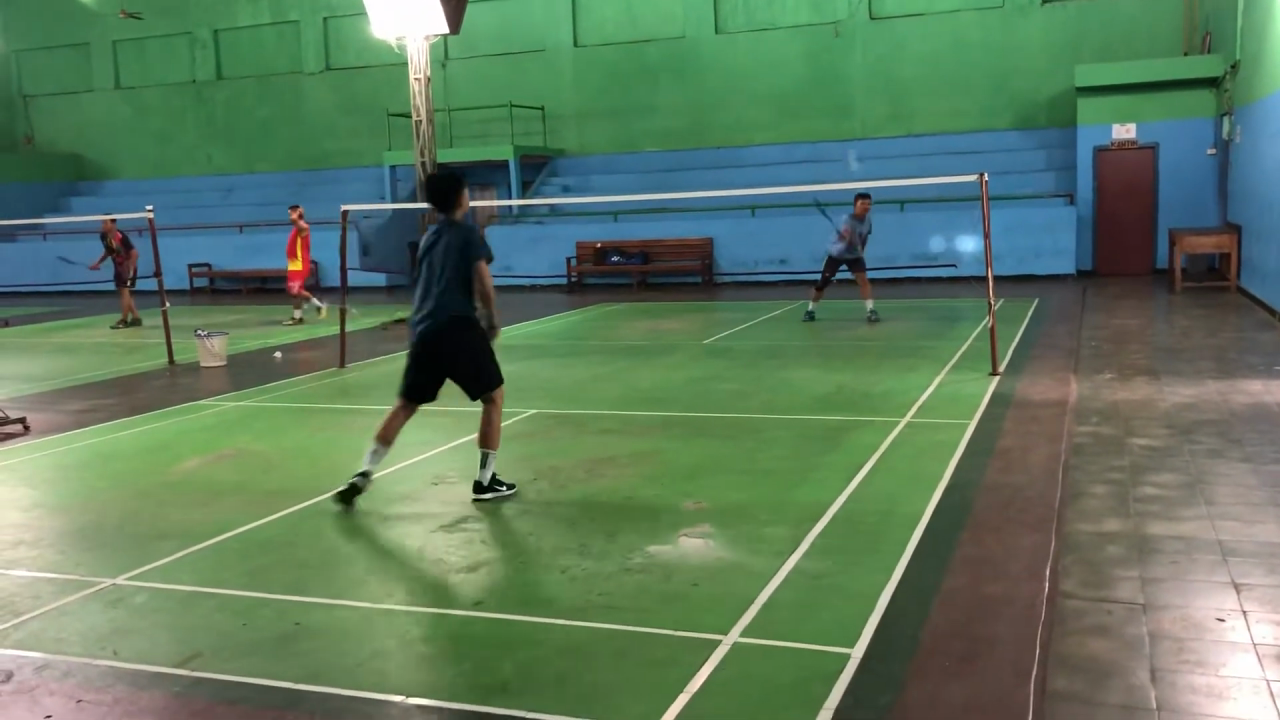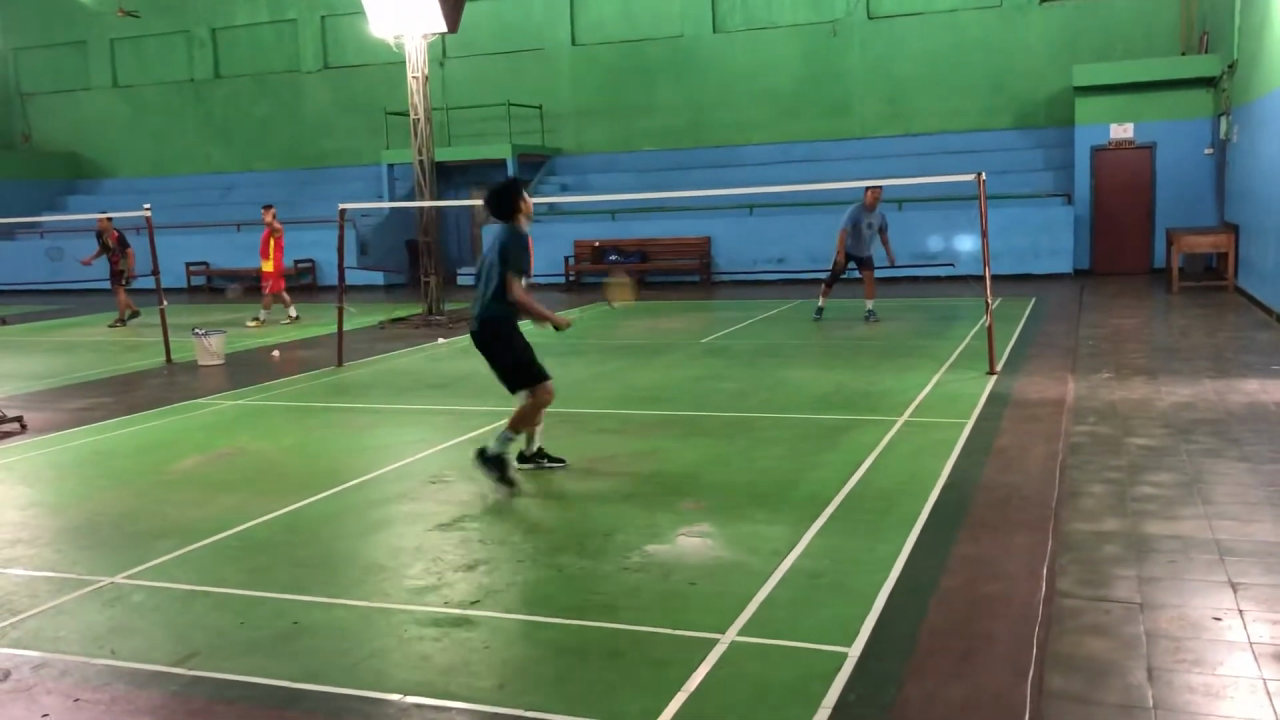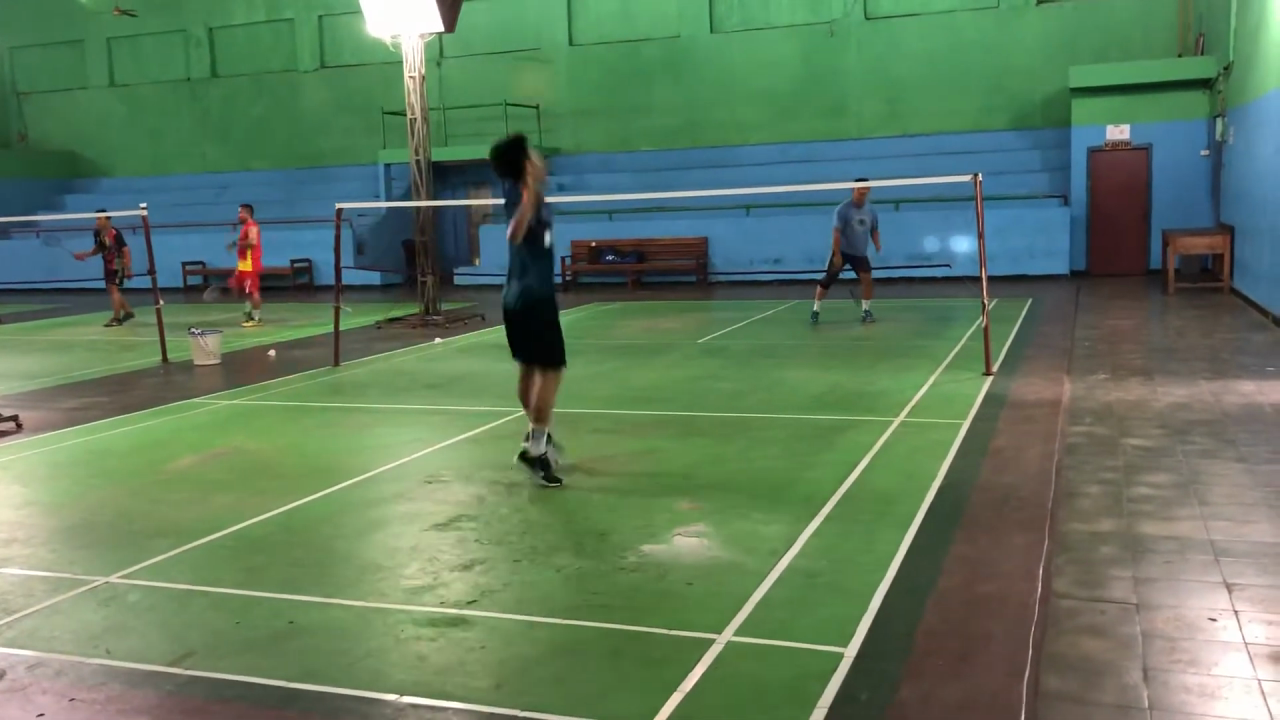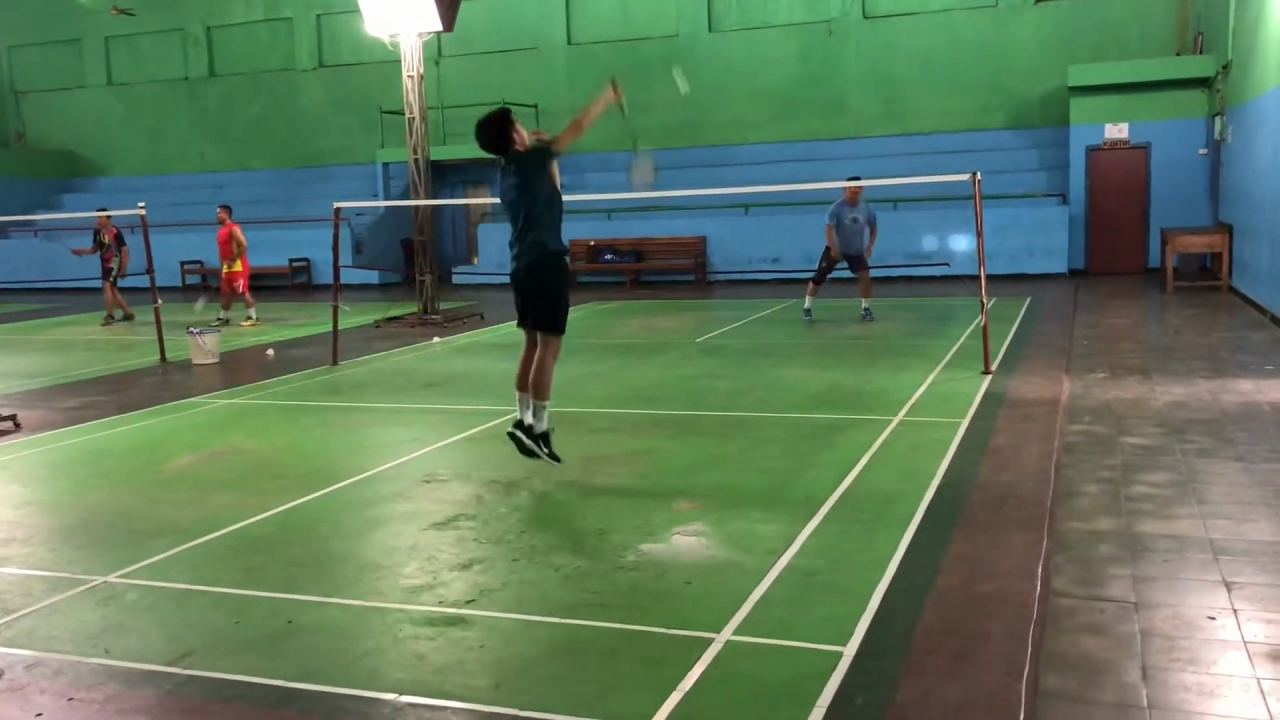
dt=0.3s
person 1, frame 1
left shoulder: (429, 238)
right shoulder: (469, 234)
right elbow: (484, 286)
right wrist: (492, 321)
left hip: (424, 331)
right hip: (459, 327)
left knee: (404, 407)
right knee: (493, 398)
left ankle: (363, 475)
right ankle: (486, 480)
person 1, frame 2
left shoulder: (502, 237)
right shoulder: (516, 240)
right elbow: (516, 293)
right wrist: (551, 317)
left hip: (492, 324)
right hip: (494, 327)
left knee: (539, 386)
right knee: (541, 392)
left ankle: (530, 448)
right ankle: (495, 452)
person 1, frame 3
left shoulder: (519, 194)
right shoulder: (523, 195)
right elbow: (515, 234)
right wrist: (534, 190)
left hip: (520, 300)
right hip: (531, 301)
left knee: (530, 371)
right knee: (549, 375)
left ankle: (535, 440)
right ankle: (536, 453)
person 1, frame 4
left shoulder: (513, 167)
right shoulder: (531, 157)
right elbow: (575, 129)
right wrist: (607, 97)
left hip: (522, 265)
right hip: (546, 260)
left knee: (533, 343)
right knee: (548, 347)
left ankle: (526, 422)
right ankle: (536, 429)
